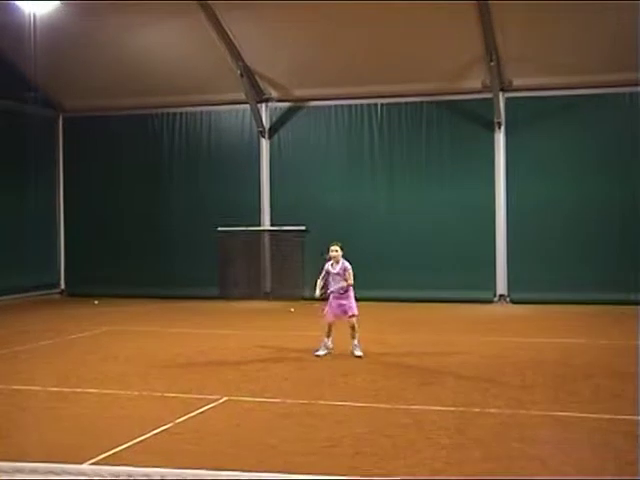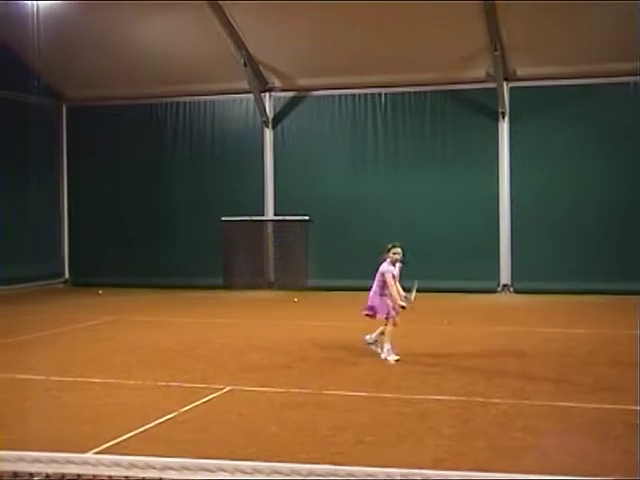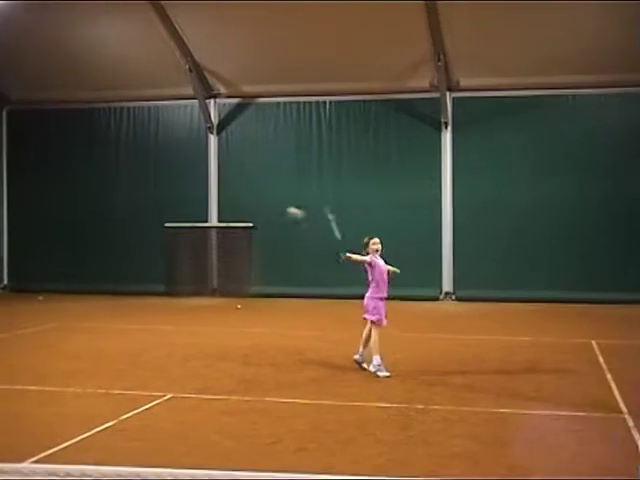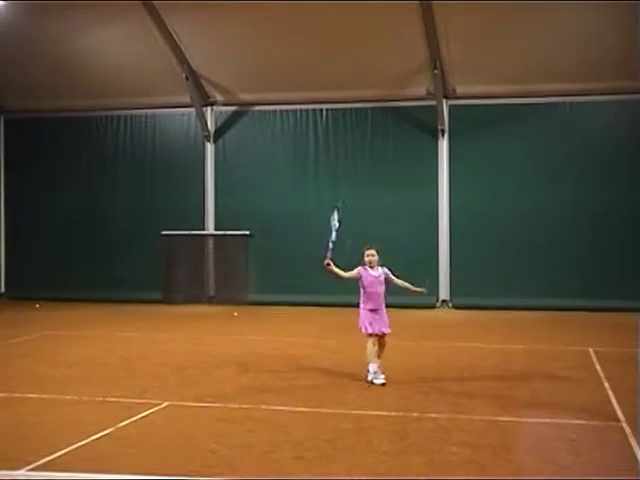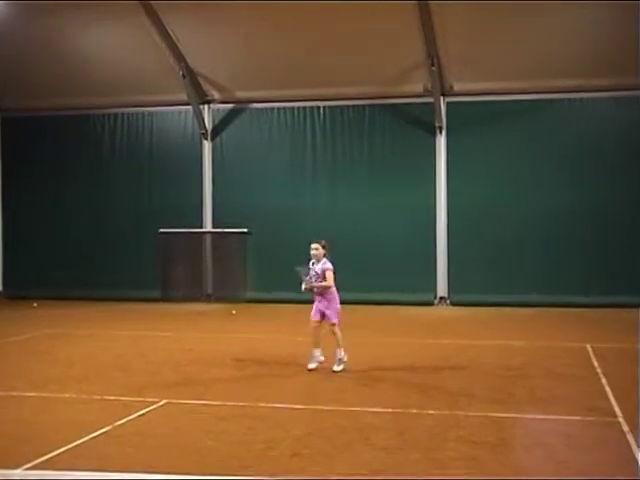
dt=0.7s
person 1, frame 1
left shoulder: (346, 265)
right shoulder: (328, 266)
left elbow: (350, 282)
right elbow: (321, 279)
left wrist: (335, 287)
right wrist: (318, 290)
left hip: (347, 296)
right hip: (334, 297)
left knee: (352, 322)
right knee: (329, 322)
left ankle: (356, 346)
right ankle: (325, 345)
person 1, frame 2
left shoulder: (397, 265)
right shoulder: (386, 267)
left elbow: (396, 283)
right elbow: (391, 285)
left wrist: (401, 293)
right wrist: (398, 302)
left hip: (385, 297)
right hip: (378, 296)
left knee: (393, 322)
right knee: (392, 321)
left ankle: (372, 338)
right ankle: (387, 351)
person 1, frame 3
left shoulder: (379, 260)
right shoulder: (370, 258)
right elbow: (360, 258)
left wrist: (392, 269)
right wrist: (350, 256)
left hip: (379, 298)
right hip: (374, 298)
left knee: (371, 327)
right knee: (377, 330)
left ankle: (360, 355)
right ankle: (376, 365)
person 1, frame 4
left shoulder: (383, 271)
right shoulder: (361, 271)
left elbow: (397, 281)
right elbow: (346, 275)
left wrist: (414, 288)
right wrist: (332, 267)
left hip: (380, 310)
right hip: (367, 310)
left knee: (382, 341)
right knee: (371, 339)
left ankle: (374, 367)
right ankle: (372, 373)
person 1, frame 5
left shoulder: (327, 266)
right shoulder: (312, 264)
left elbow: (330, 284)
right elbow: (309, 279)
left wrist: (314, 284)
right wrist: (305, 285)
left hip: (330, 300)
right hip: (319, 299)
left knee: (334, 329)
right knee: (314, 326)
left ankle: (341, 358)
right ankle: (316, 356)
